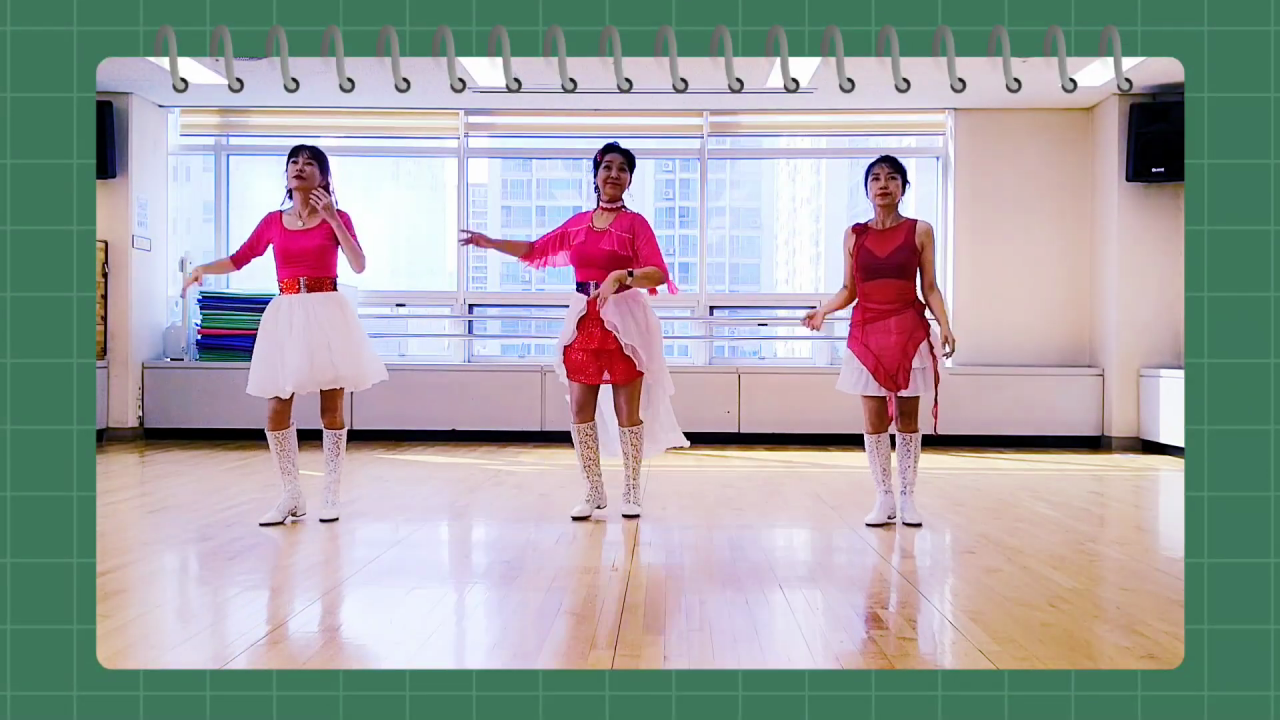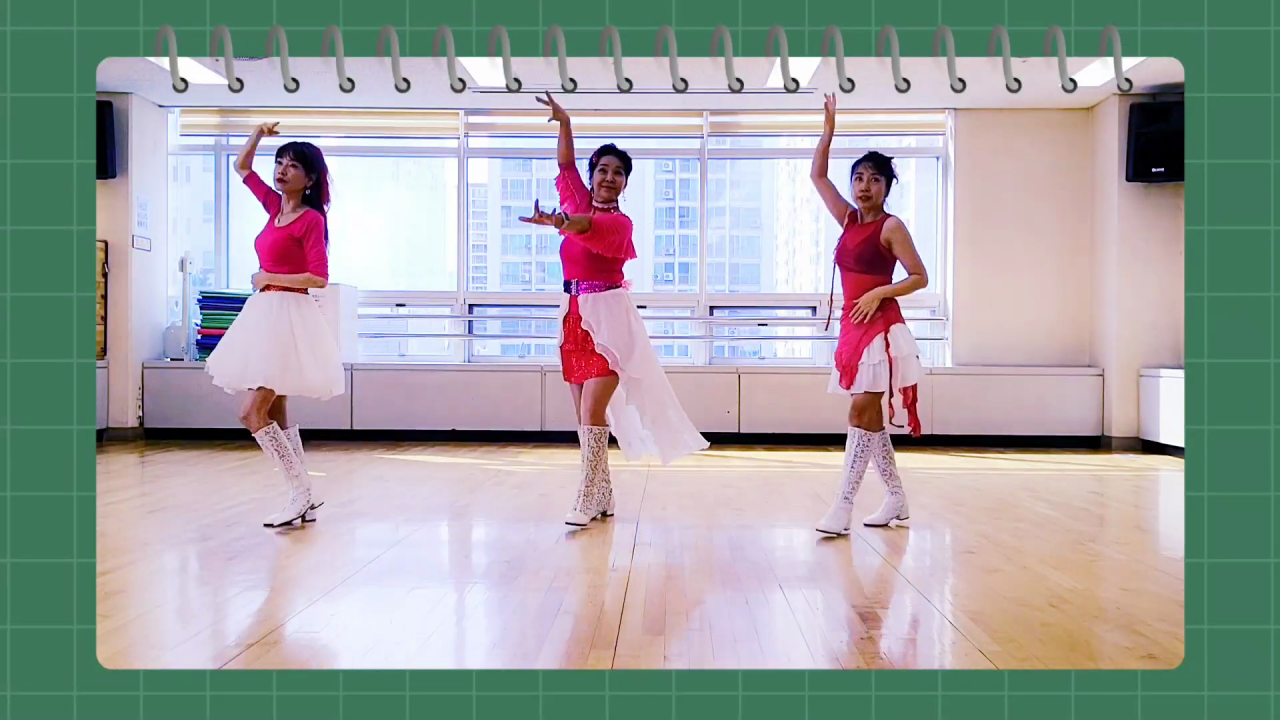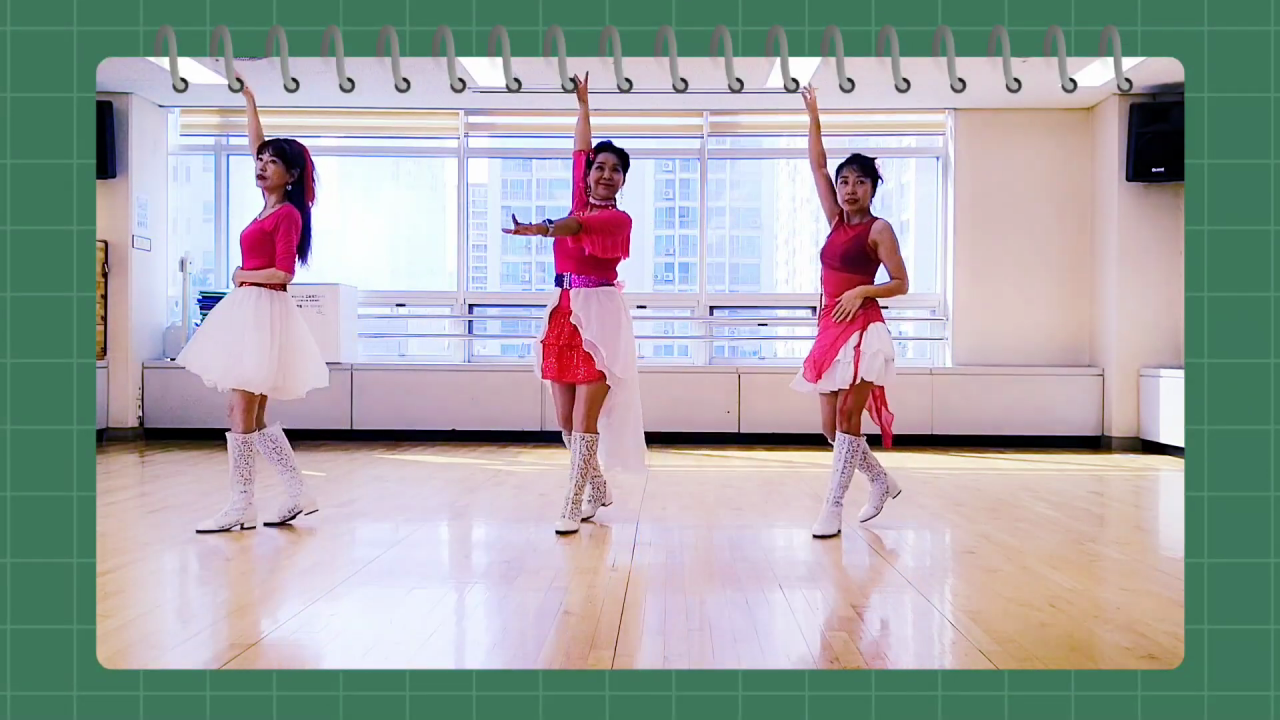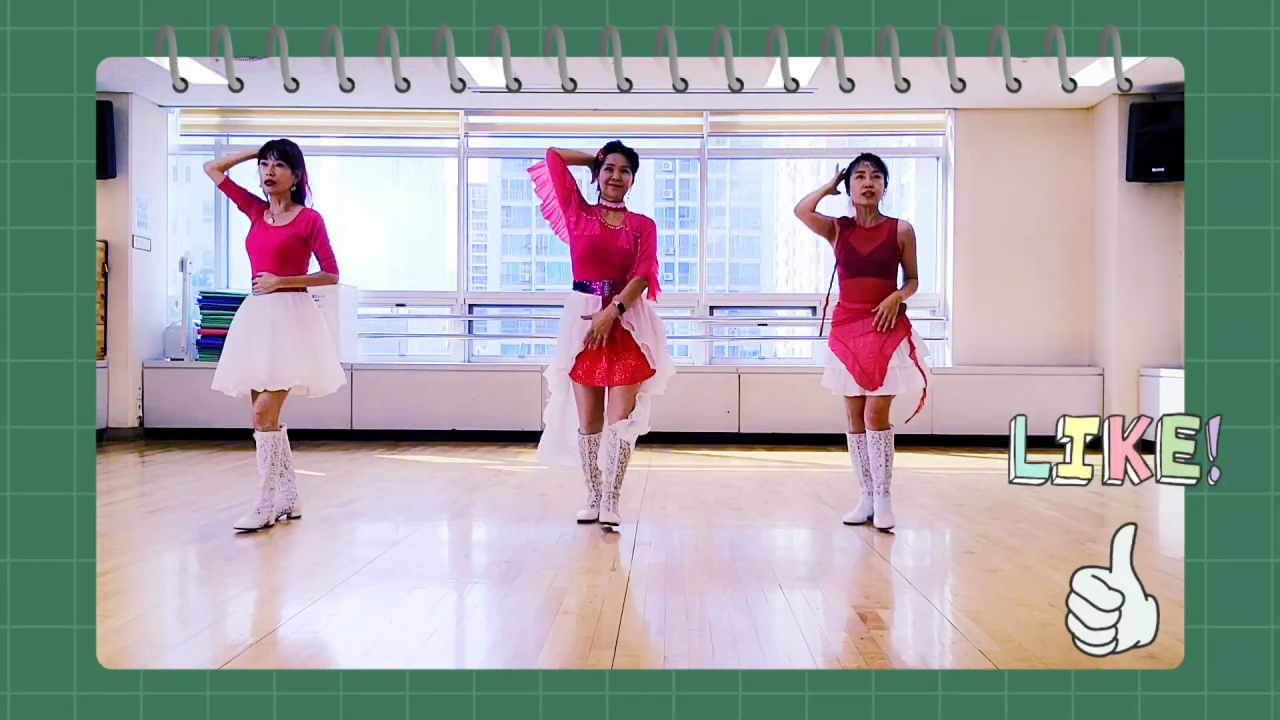
dt=0.4s
person 1, frame 1
left shoulder: (636, 223)
right shoulder: (577, 222)
left elbow: (659, 274)
right elbow: (535, 251)
left wrist: (625, 280)
right wrist: (489, 243)
left hip: (624, 319)
right hip: (584, 319)
left knee: (628, 412)
right knee: (581, 412)
left ankle: (631, 492)
right ankle: (594, 491)
person 1, frame 2
left shoulder: (620, 221)
right shoulder: (580, 205)
left elbow: (588, 227)
right elbow: (565, 166)
left wrist: (558, 221)
right wrist: (563, 123)
left hip: (608, 319)
right hip: (576, 318)
left knee: (592, 413)
right knee: (587, 417)
left ankle: (586, 500)
right ankle: (604, 495)
person 1, frame 3
left shoulder: (620, 219)
right shoulder: (580, 206)
left elbow: (583, 228)
right elbow: (579, 152)
left wrist: (538, 228)
right wrist: (583, 103)
left hip: (599, 316)
right hip: (562, 316)
left knee: (585, 419)
right knee: (566, 420)
left ankle: (573, 506)
right ankle: (599, 489)
person 1, frame 4
left shoulder: (643, 225)
right shoulder: (578, 214)
left elbow: (643, 278)
right elbow: (554, 157)
left wrist: (611, 315)
right wrist: (593, 158)
left hip: (627, 324)
right hip: (584, 320)
left knee: (622, 416)
right knee: (588, 419)
left ankle: (612, 499)
right ankle: (593, 497)
person 2, frame 1
left shoulder: (920, 231)
right shoulder: (855, 235)
left elbow: (931, 287)
right elbow: (850, 291)
left wrist: (945, 324)
right wrist: (822, 311)
left hip: (908, 331)
right hip: (866, 333)
left knee: (906, 419)
right knee: (875, 419)
left ankle: (907, 494)
right ankle: (885, 496)
person 2, frame 2
left shoulder: (891, 226)
right shoulder: (848, 220)
left elbow: (919, 278)
right elbow: (818, 176)
left wrist: (880, 292)
right wrist: (828, 126)
left hip: (881, 331)
right hip: (854, 330)
left knee: (861, 416)
right knee: (868, 420)
left ankle: (843, 506)
right ankle: (895, 498)
person 2, frame 3
left shoulder: (879, 229)
right shoulder: (836, 221)
left elbow: (900, 284)
right elbow: (816, 167)
left wrist: (862, 291)
right wrist: (813, 119)
left hip: (862, 330)
right hip: (830, 329)
left knee: (847, 418)
right knee: (831, 424)
left ankle: (834, 507)
right ankle: (881, 481)
person 2, frame 4
left shoulder: (901, 230)
right shoulder: (837, 227)
left elbow: (912, 280)
right elbow: (802, 212)
left wrist: (897, 297)
right wrist: (828, 186)
left hip: (887, 330)
right hip: (846, 330)
left knee: (878, 415)
right knee: (856, 418)
left ankle: (882, 498)
right ankle: (867, 496)
person 3, frame 1
left shoulder: (338, 218)
right shoulder: (272, 222)
left elbow: (360, 265)
right elbow: (237, 259)
left wrist: (333, 217)
right wrist: (202, 269)
left hip: (327, 314)
right hip: (286, 317)
left knee: (332, 413)
right knee: (276, 415)
left ankle: (333, 493)
right ankle: (292, 495)
person 3, frame 2
left shoulder: (311, 219)
right shoulder: (275, 207)
left elbow: (320, 278)
right elbow: (242, 167)
left wrist: (269, 278)
right wrist: (256, 135)
left hip: (288, 318)
right hip: (265, 314)
left knee: (253, 414)
right knee: (272, 415)
left ankle: (302, 490)
right ankle: (302, 499)
person 3, frame 3
left shoulder: (289, 214)
right shoulder: (272, 205)
left elbow: (283, 273)
right elbow: (256, 144)
left wrist: (243, 276)
right wrist: (249, 98)
left hip: (263, 312)
right hip: (247, 312)
left knee: (242, 414)
right knee: (254, 416)
left ankle: (241, 508)
right ankle: (299, 493)
person 3, frame 4
left shoulder: (310, 219)
right shoulder: (256, 211)
left elbow: (331, 275)
right elbow: (213, 170)
left wrist: (282, 281)
right wrist: (253, 154)
left hip: (291, 315)
right hip: (256, 315)
left knee: (266, 411)
right knee: (260, 416)
left ankle: (267, 499)
right ankle: (287, 498)
